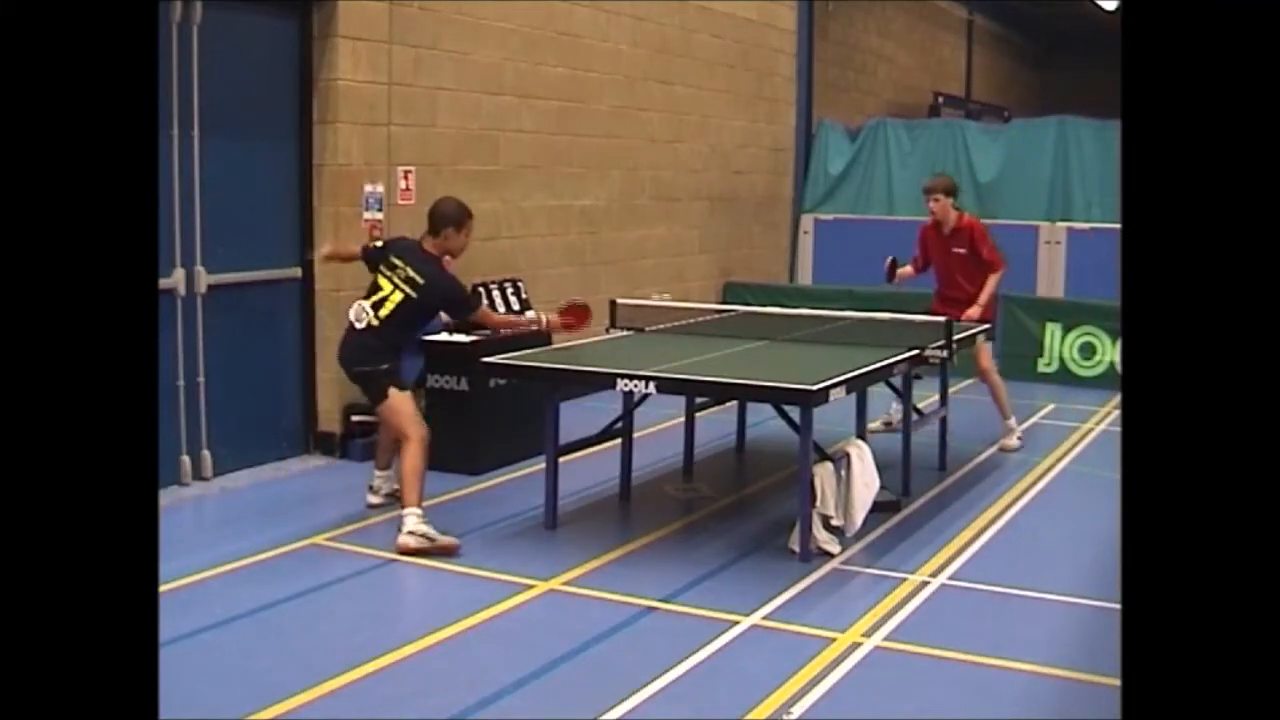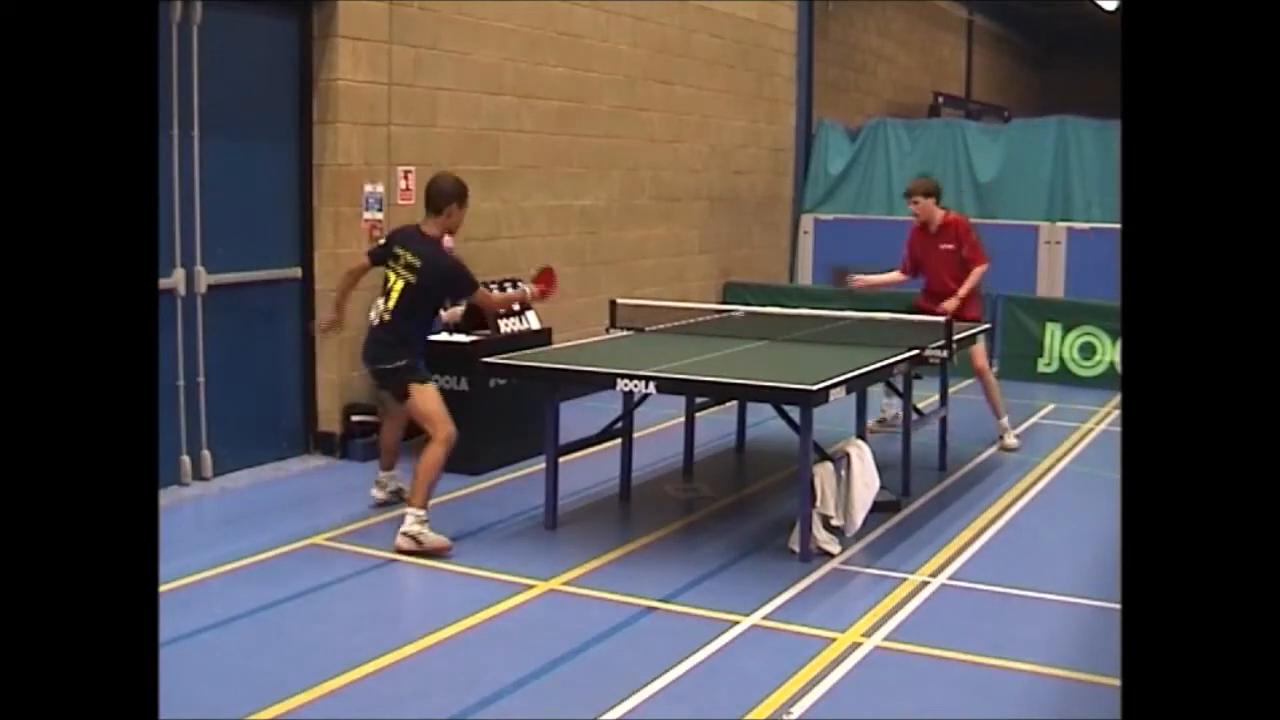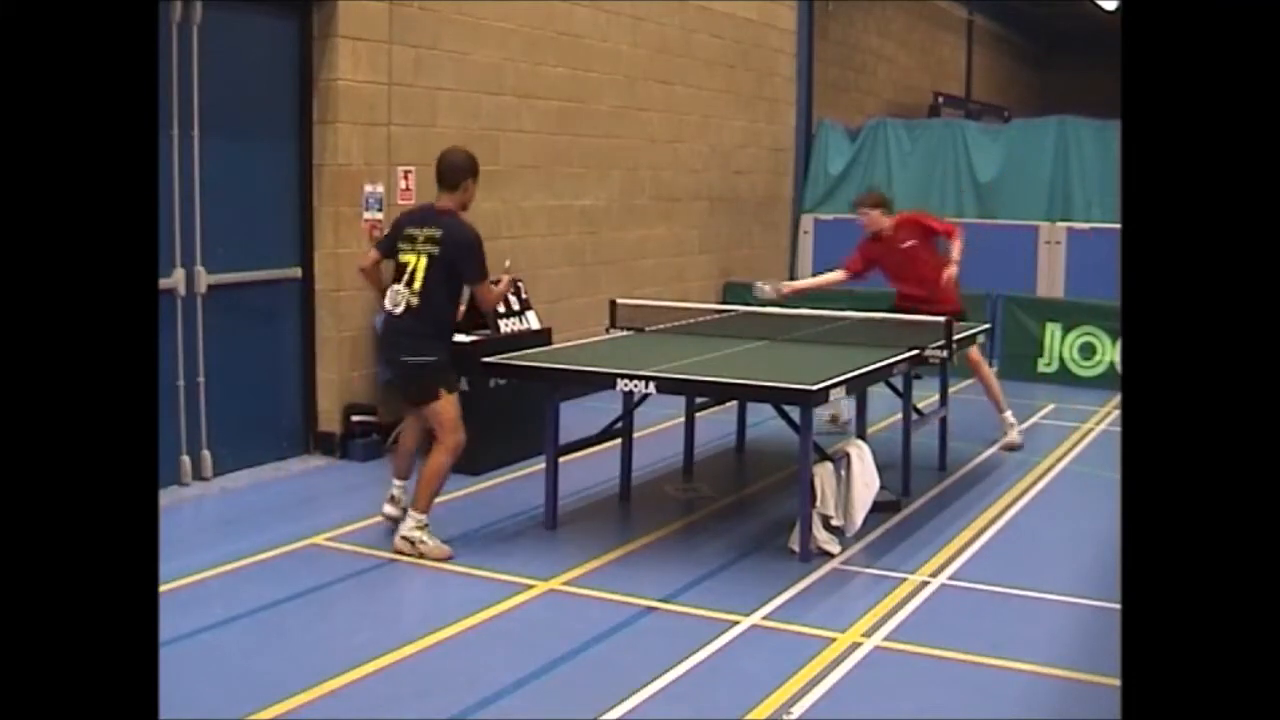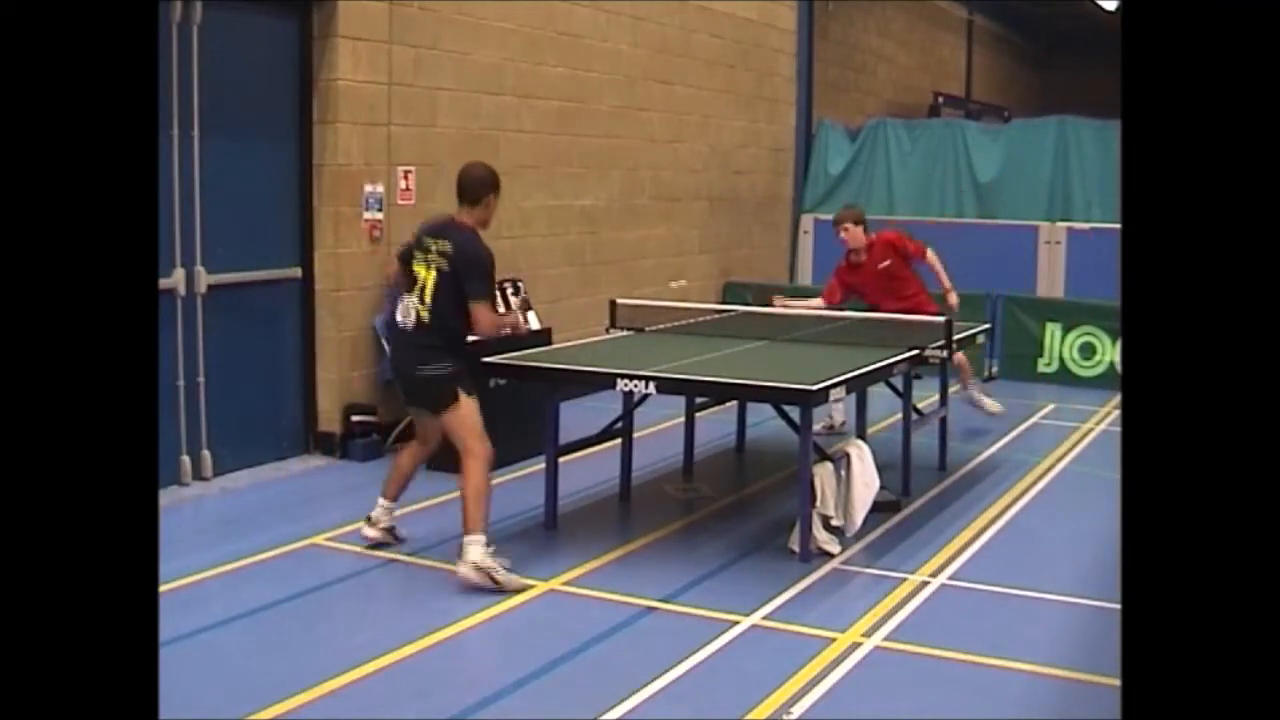
dt=0.2s
person 1, frame 1
left shoulder: (398, 246)
right shoulder: (443, 284)
left elbow: (350, 254)
right elbow: (493, 321)
left wrist: (329, 253)
right wrist: (542, 322)
left hip: (357, 347)
right hip: (370, 359)
left knee: (396, 414)
right knee: (415, 435)
left ankle: (381, 484)
right ankle: (414, 527)
person 1, frame 2
left shoulder: (399, 237)
right shoulder: (442, 263)
left elbow: (353, 272)
right elbow: (490, 304)
left wrist: (336, 311)
right wrist: (523, 295)
left hip: (379, 347)
right hip: (398, 355)
left knee: (397, 414)
right knee: (443, 434)
left ankle: (385, 484)
right ankle: (413, 528)
person 1, frame 3
left shoulder: (409, 220)
right shoulder: (463, 236)
left elbow: (368, 266)
right elbow: (485, 302)
right wrist: (502, 287)
left hip: (394, 341)
right hip: (423, 349)
left knee: (417, 417)
right knee: (452, 440)
left ankle: (396, 497)
right ankle: (413, 530)
person 1, frame 4
left shoulder: (429, 232)
right shoulder: (473, 251)
left elbow: (397, 273)
right elbow: (485, 326)
right wrist: (510, 320)
left hip: (405, 352)
right hip: (434, 361)
left knee: (425, 439)
right knee: (478, 452)
left ankle: (379, 521)
right ankle: (476, 555)
person 2, frame 1
left shoulder: (973, 228)
right shoulder: (927, 231)
left elbow: (997, 268)
right elbow: (918, 266)
left wrist: (980, 305)
right wrist: (898, 273)
left hip: (974, 309)
right hip: (941, 307)
left knee: (986, 368)
left ankle: (1011, 428)
right ankle: (896, 415)
person 2, frame 2
left shoulder: (958, 225)
right shoulder: (917, 234)
left elbow: (980, 265)
right elbow: (906, 273)
left wrist: (957, 298)
right wrist: (865, 280)
left hip: (964, 308)
right hip: (929, 305)
left knee: (979, 366)
left ankle: (1004, 428)
right ankle: (890, 412)
person 2, frame 3
left shoulder: (913, 222)
right shoulder: (870, 244)
left elbow: (955, 232)
right elbow: (843, 273)
left wrist: (953, 263)
right wrist: (796, 284)
left hip: (943, 304)
right hip: (908, 306)
left knee: (973, 358)
left ankle: (1008, 422)
person 2, frame 4
left shoulder: (890, 241)
right shoulder: (845, 270)
left elbow: (927, 254)
right elbow: (826, 302)
left wrist: (948, 288)
right wrist: (788, 304)
left hip: (920, 311)
left knee: (956, 359)
left ankle: (972, 393)
right ankle: (837, 418)
